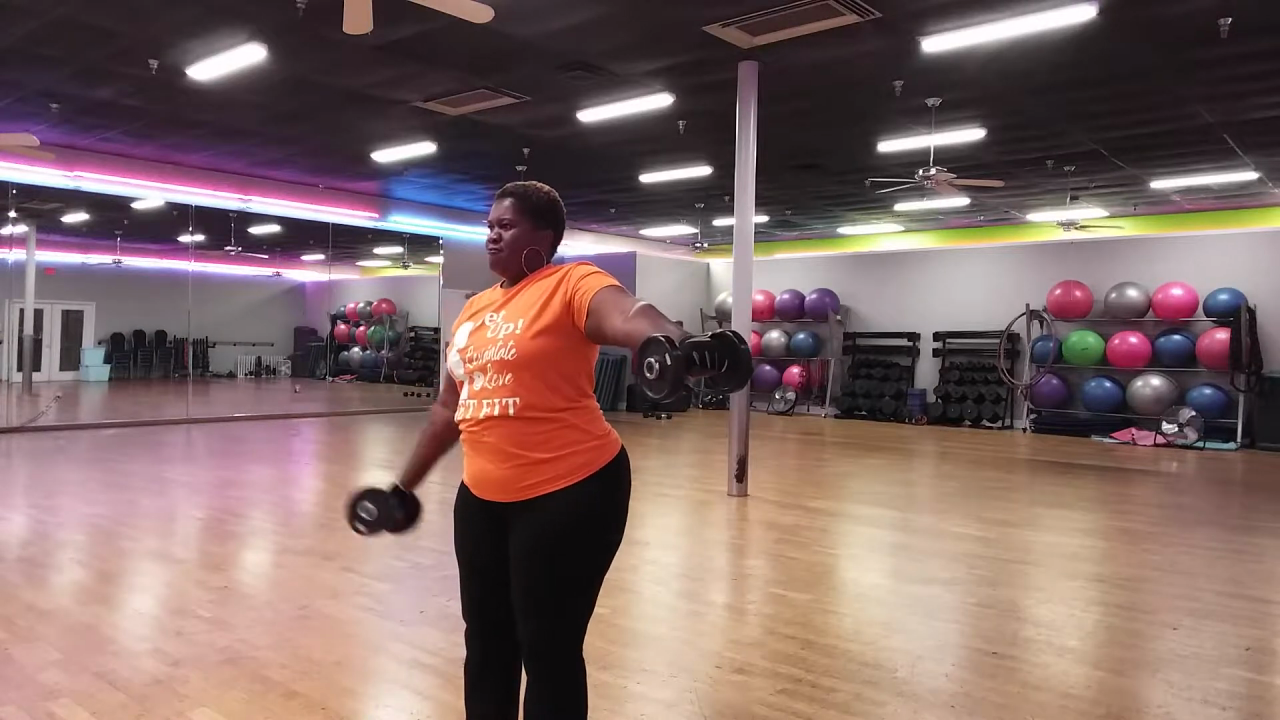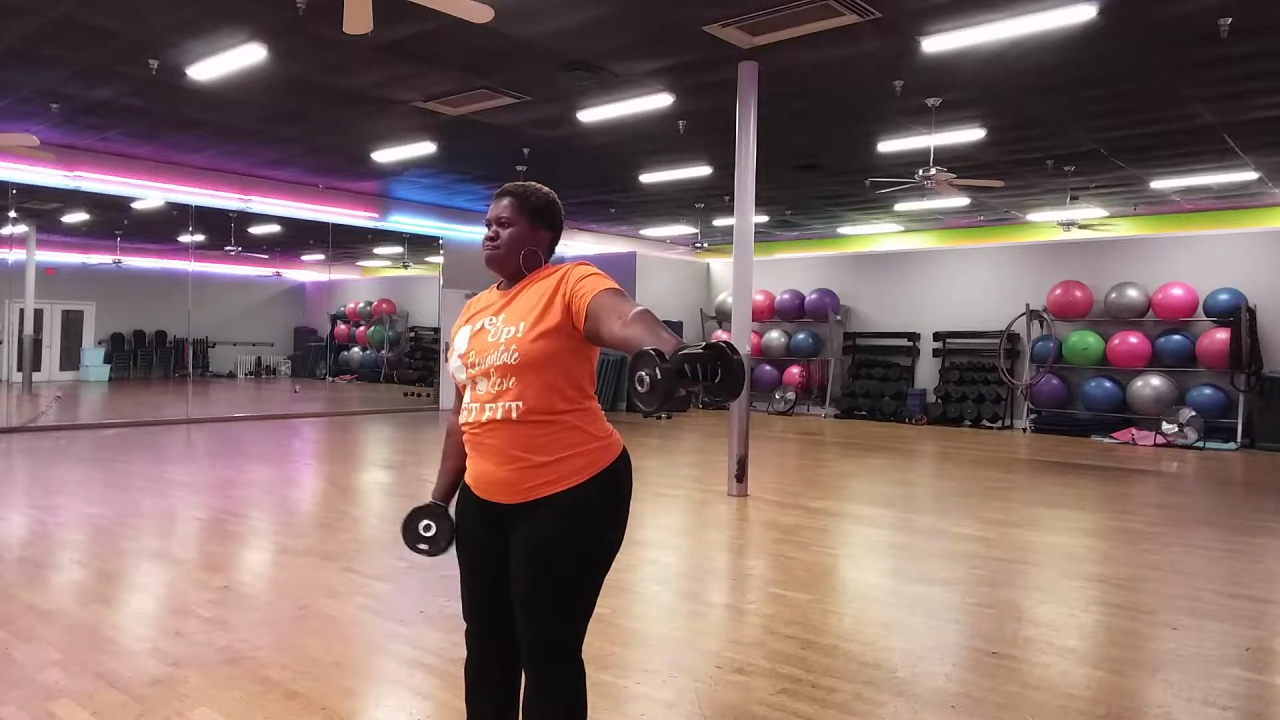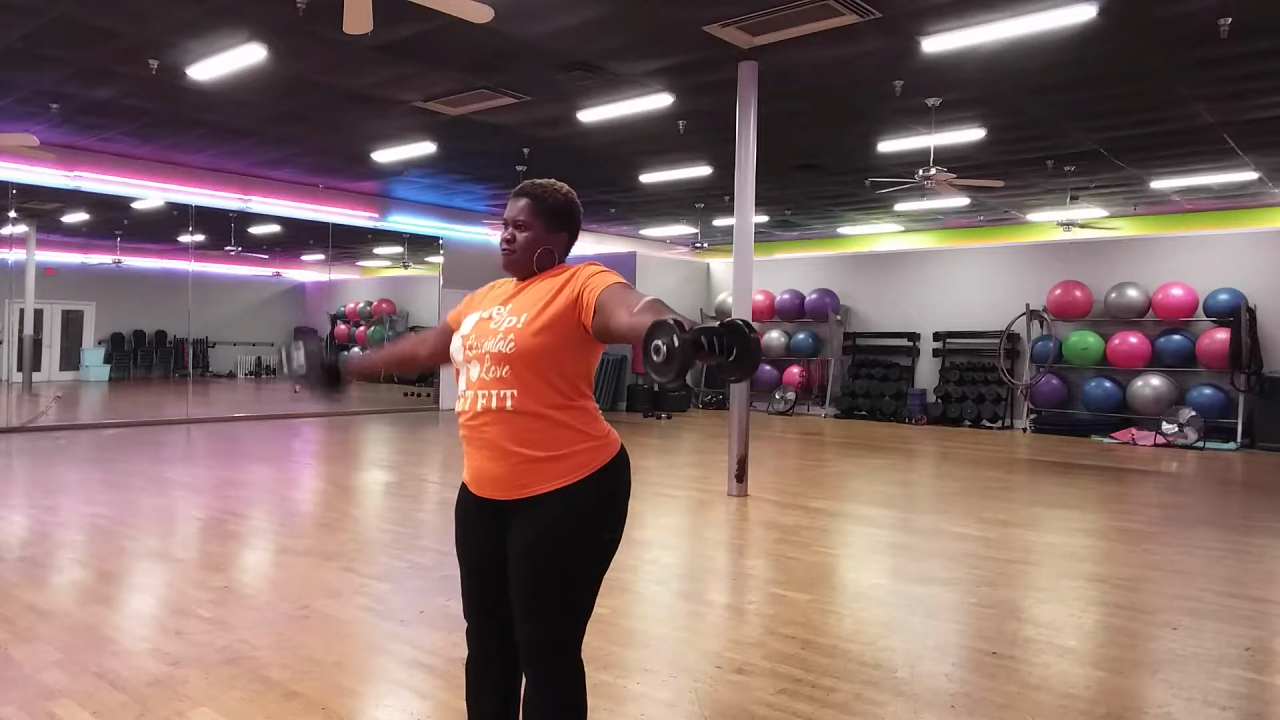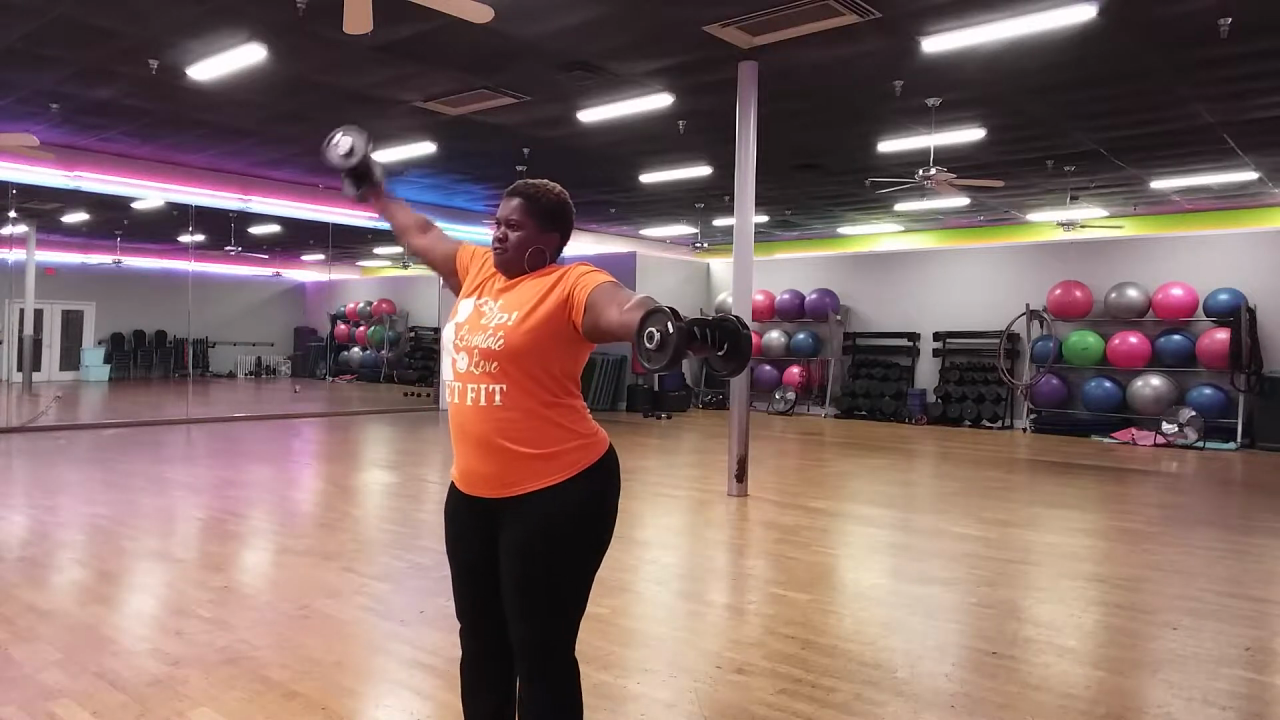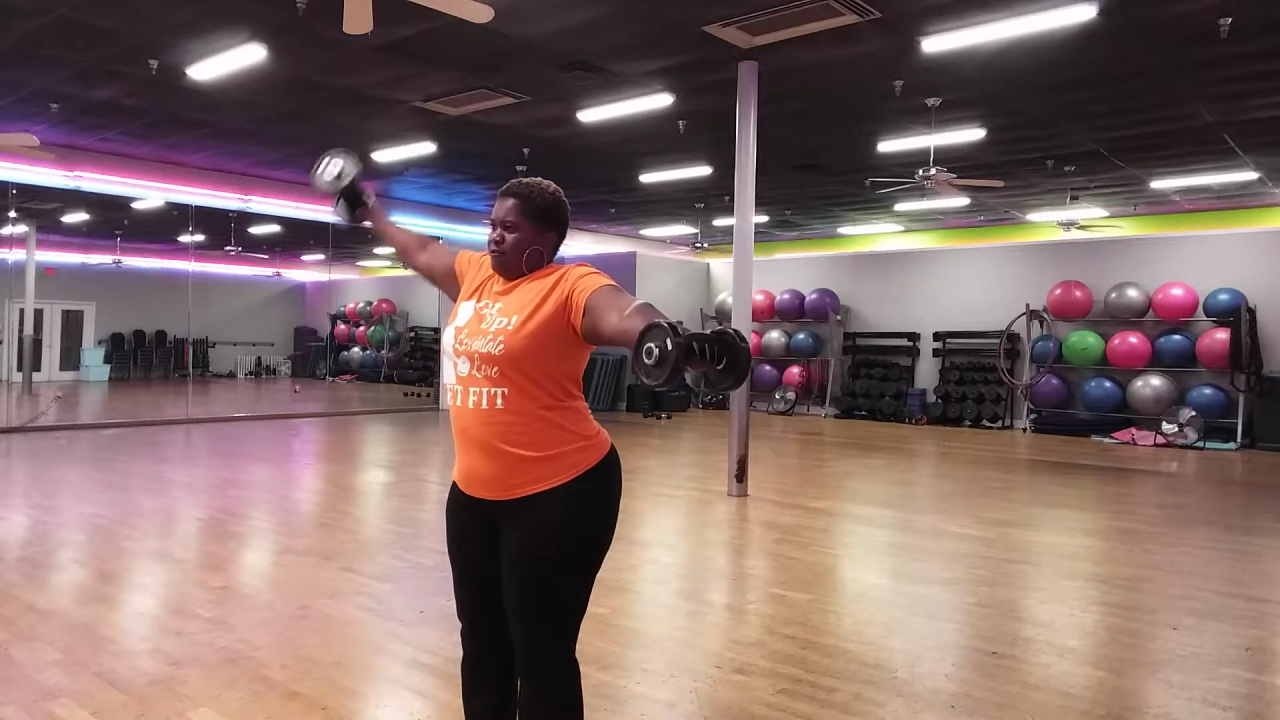
dt=0.4s
person 1, frame 1
left shoulder: (572, 286)
right shoulder: (473, 308)
left elbow: (629, 316)
right elbow: (450, 409)
left wrist: (681, 344)
right wrist: (405, 483)
left hip: (569, 493)
right hip: (484, 496)
left knee: (549, 649)
right knee: (484, 642)
person 1, frame 2
left shoulder: (572, 285)
right shoulder: (473, 311)
left elbow: (625, 319)
left wrist: (675, 354)
right wrist: (442, 496)
left hip: (571, 494)
right hip: (485, 499)
left knee: (548, 650)
right knee: (487, 643)
person 1, frame 3
left shoulder: (582, 284)
right shoulder: (485, 297)
left elbow: (634, 313)
right elbow: (425, 348)
right wrist: (354, 367)
left hip: (567, 493)
right hip: (484, 494)
left knee: (547, 649)
right knee: (488, 641)
person 1, frame 4
left shoulder: (572, 285)
right shoulder: (479, 272)
left elbow: (625, 310)
right elbow: (421, 234)
right wrist: (374, 191)
left hip: (559, 492)
right hip: (474, 493)
left knee: (541, 651)
right knee: (481, 642)
person 1, frame 5
left shoulder: (570, 285)
right shoulder: (477, 277)
left elbow: (625, 315)
right elbow: (419, 251)
right wrist: (368, 213)
left hip: (558, 493)
right hip: (475, 493)
left knee: (541, 650)
right knee: (482, 641)
